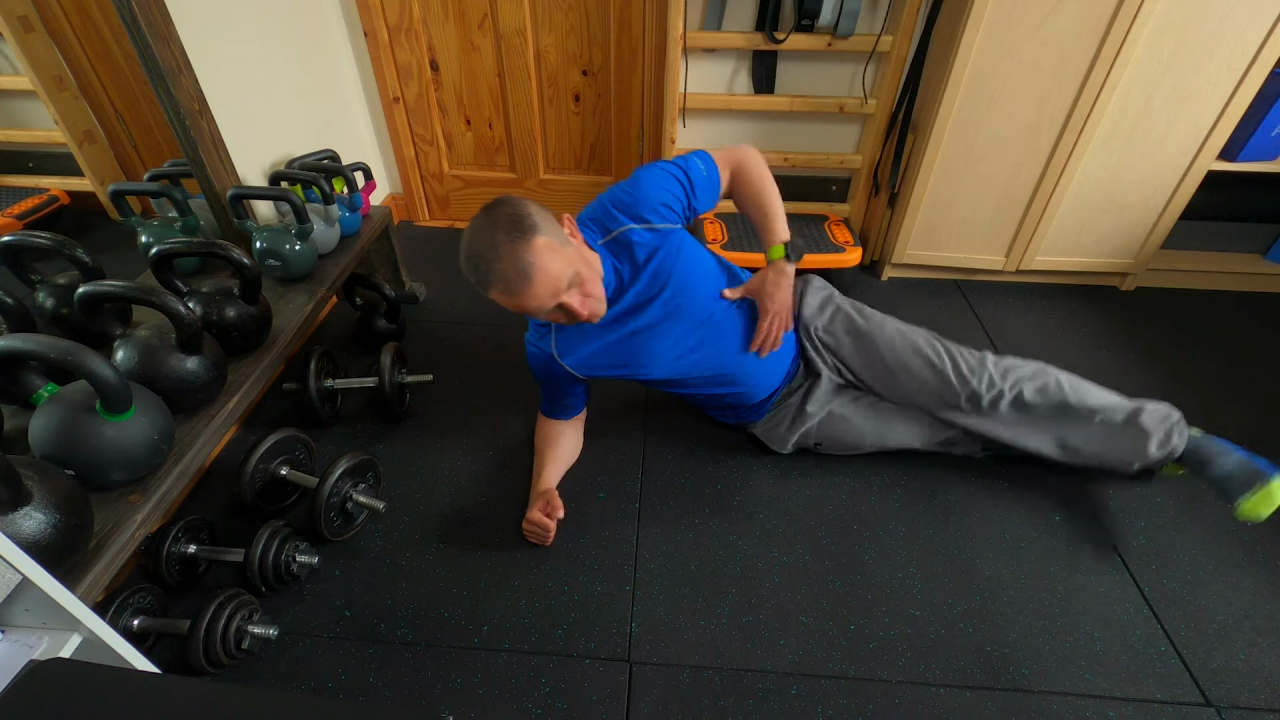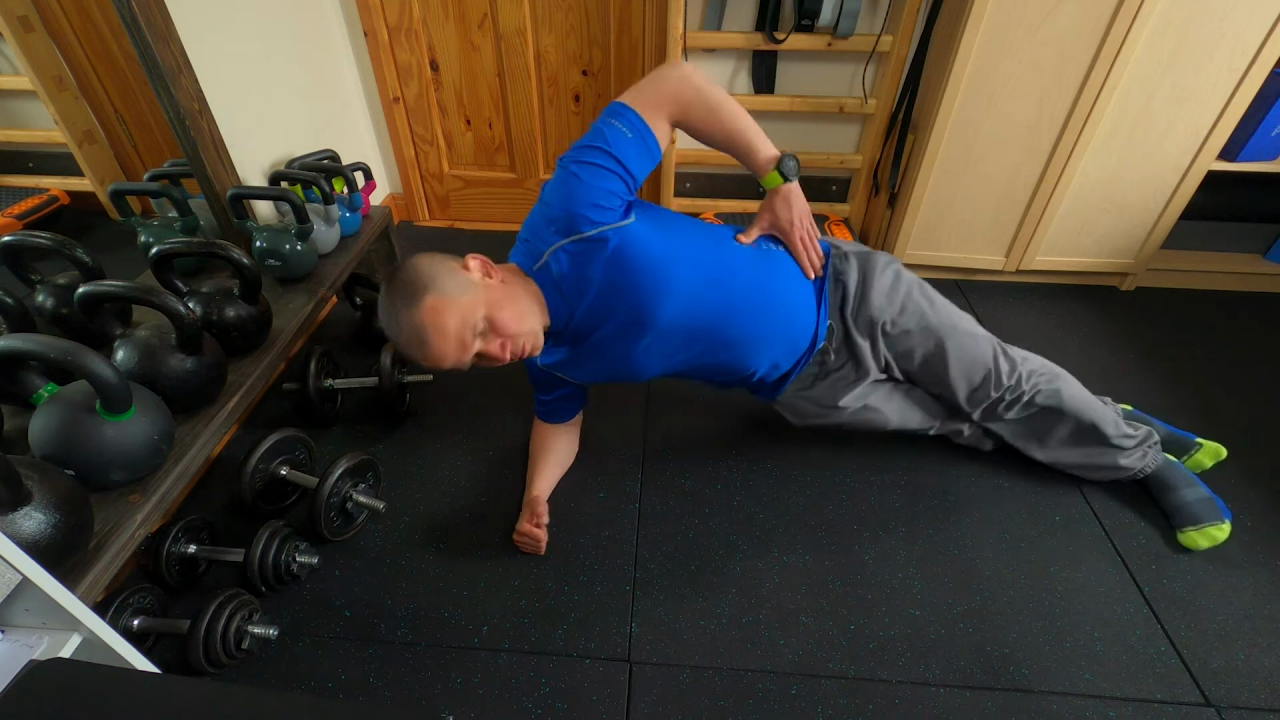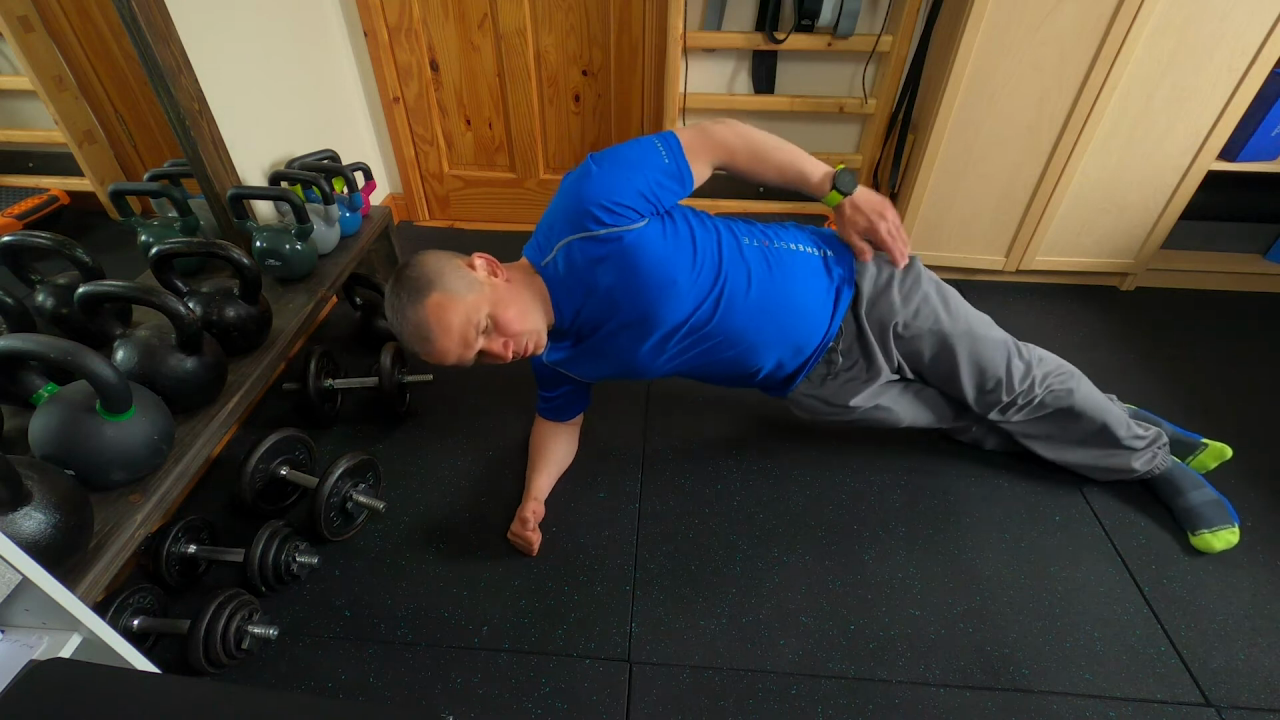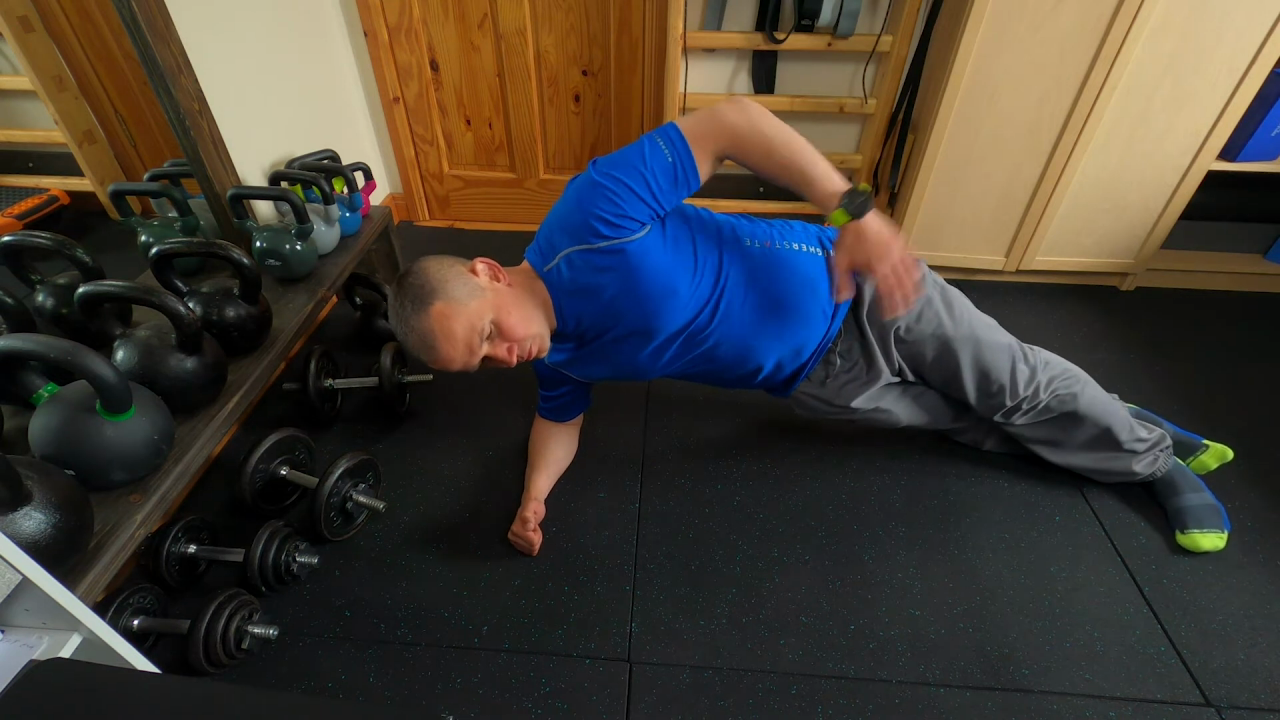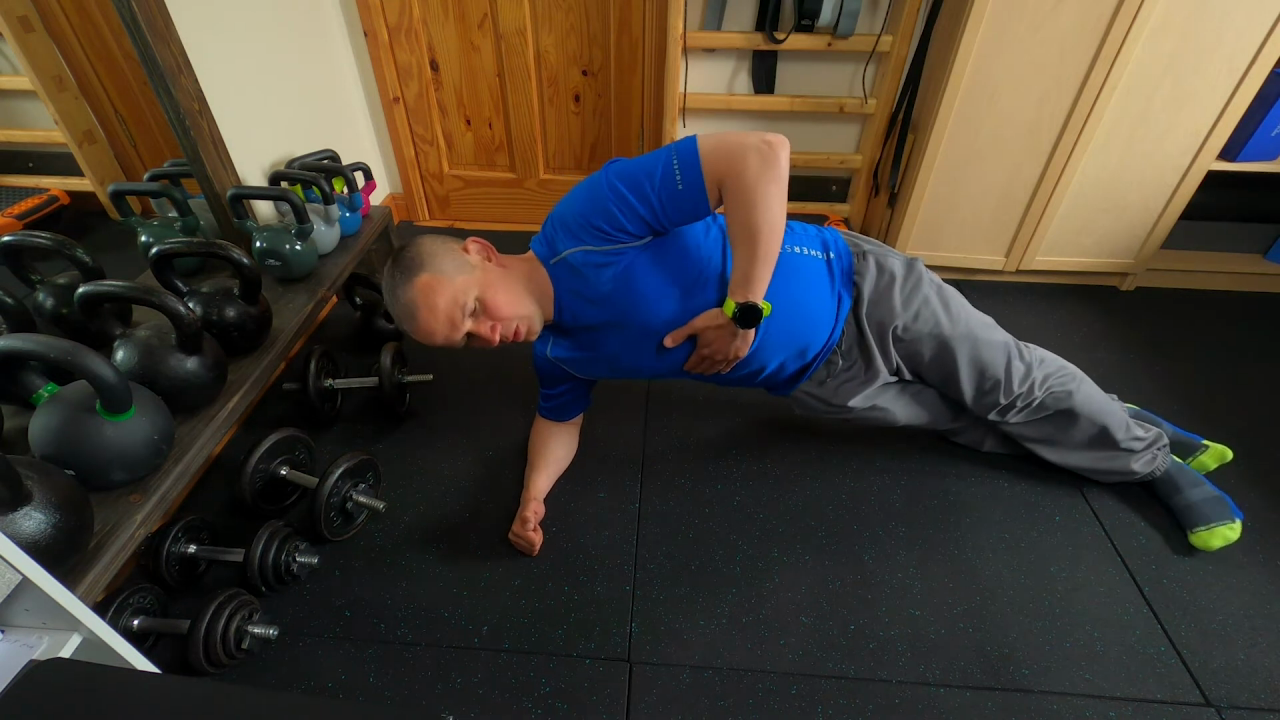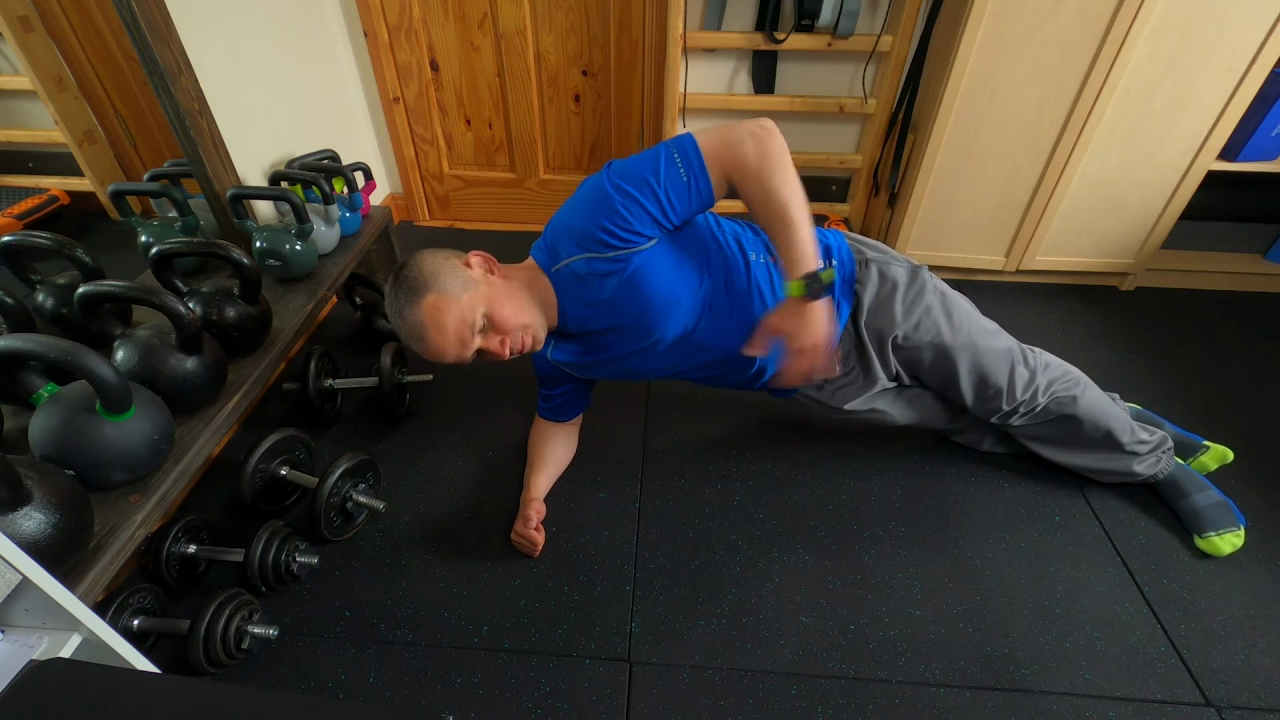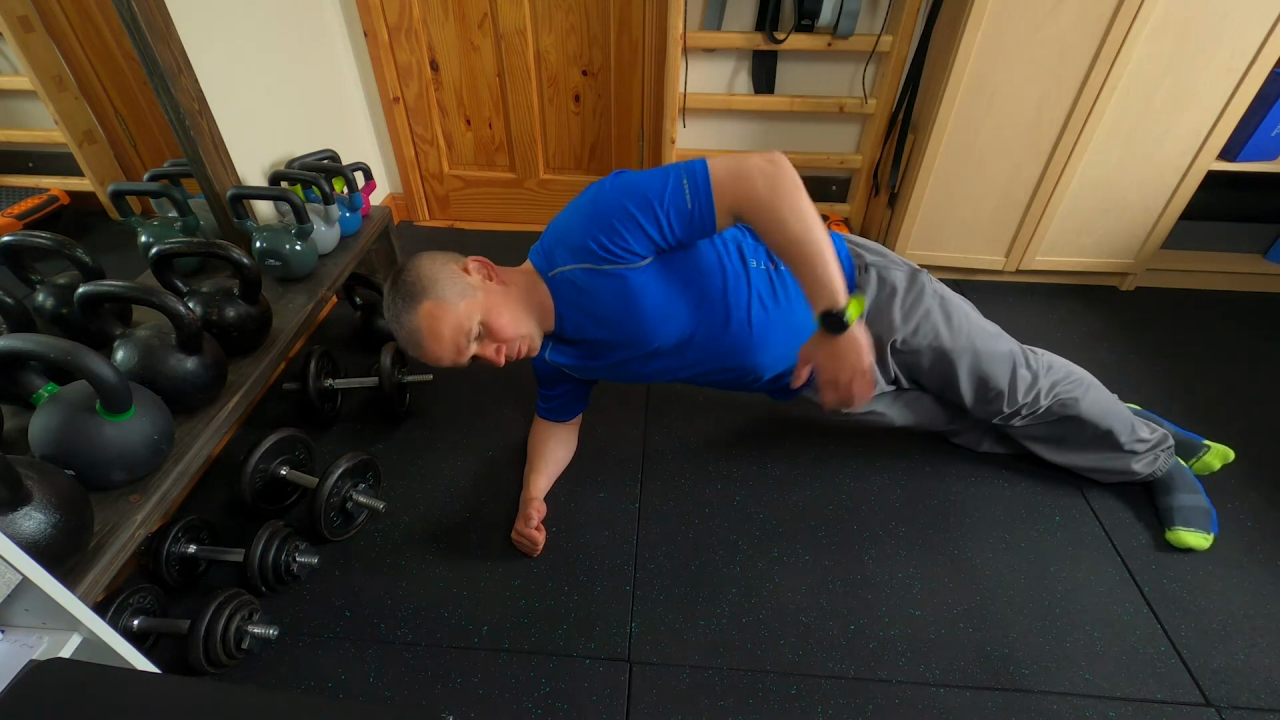
dt=0.7s
person 1, frame 1
left shoulder: (632, 206)
right shoulder: (552, 344)
left elbow: (743, 165)
right elbow: (561, 417)
left wrist: (781, 263)
right wrist: (543, 486)
left hip: (805, 322)
right hip: (783, 413)
left knee: (976, 386)
right knee: (955, 431)
left ankle: (1167, 438)
right ankle: (1119, 441)
person 1, frame 2
left shoulder: (573, 205)
right shoulder: (552, 354)
left elbow: (674, 85)
right elbow: (558, 419)
left wrist: (780, 178)
right wrist: (536, 496)
left hip: (841, 294)
right hip: (808, 383)
left knee: (1003, 384)
right knee: (966, 426)
left ankle: (1143, 449)
right ankle: (1123, 455)
person 1, frame 3
left shoulder: (590, 205)
right shoulder: (556, 352)
left elbow: (715, 140)
right elbow: (558, 417)
left wrist: (844, 188)
right wrist: (532, 497)
left hip: (856, 293)
right hip: (819, 379)
left knee: (1013, 382)
right knee: (973, 422)
left ankle: (1148, 445)
right ankle: (1133, 446)
person 1, frame 4
left shoulder: (591, 212)
right shoulder: (556, 353)
left elbow: (732, 123)
right elbow: (558, 418)
left wrist: (853, 211)
right wrist: (532, 497)
left hip: (856, 292)
right hip: (820, 377)
left knee: (1015, 385)
right knee: (966, 423)
left ankle: (1152, 452)
right ankle: (1100, 432)
person 1, frame 5
left shoulder: (592, 218)
right shoulder: (553, 347)
left elbow: (761, 155)
right elbow: (559, 417)
left wrist: (744, 311)
right wrist: (533, 496)
left hip: (857, 294)
right hip: (820, 379)
left knee: (1014, 386)
right knee: (974, 426)
left ankle: (1144, 443)
right ankle: (1136, 454)
person 1, frame 6
left shoulder: (599, 220)
right shoulder: (555, 350)
left elbow: (750, 145)
right elbow: (558, 419)
left wrist: (806, 292)
right wrist: (533, 497)
left hip: (849, 301)
right hip: (831, 375)
left knee: (1016, 387)
right knee: (978, 427)
left ankle: (1154, 450)
right ankle: (1141, 453)
person 1, frame 7
left shoulder: (595, 230)
right shoulder: (552, 349)
left elbow: (764, 177)
right elbow: (558, 420)
left wrist: (841, 321)
right wrist: (533, 496)
left hip: (858, 312)
right hip: (808, 370)
left knee: (1015, 387)
right knee: (976, 428)
left ankle: (1153, 449)
right ankle: (1125, 445)
